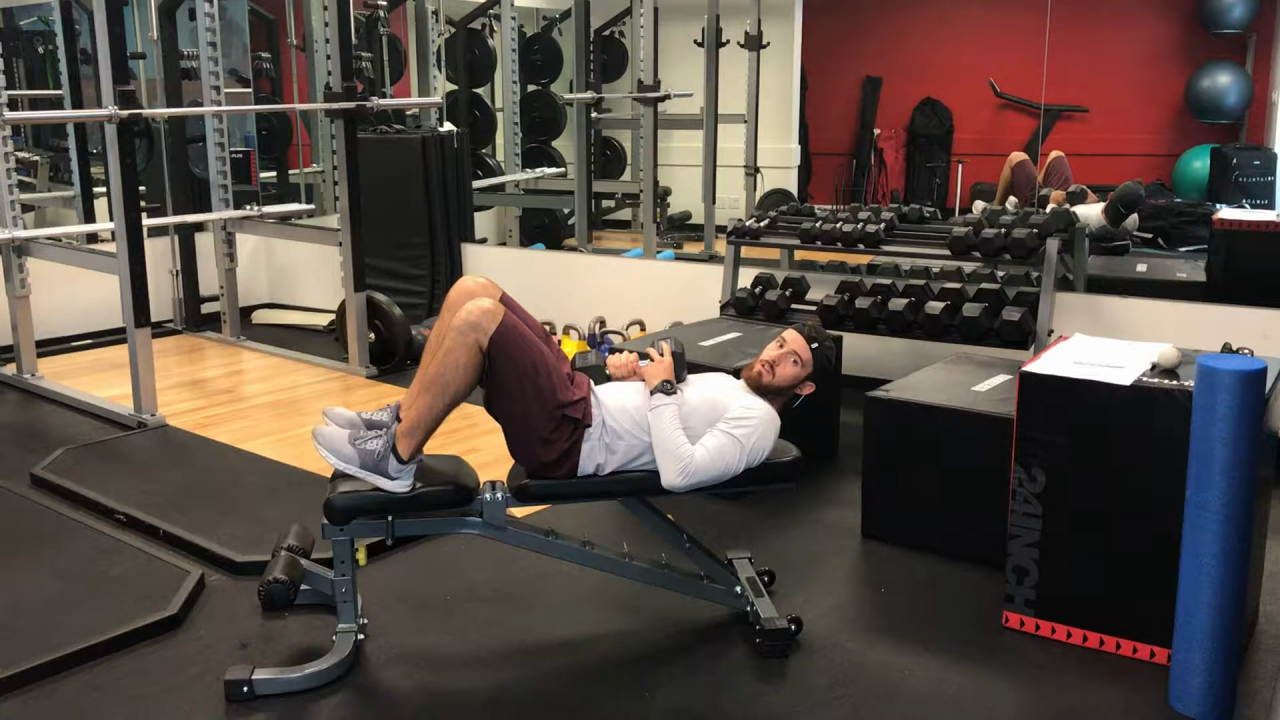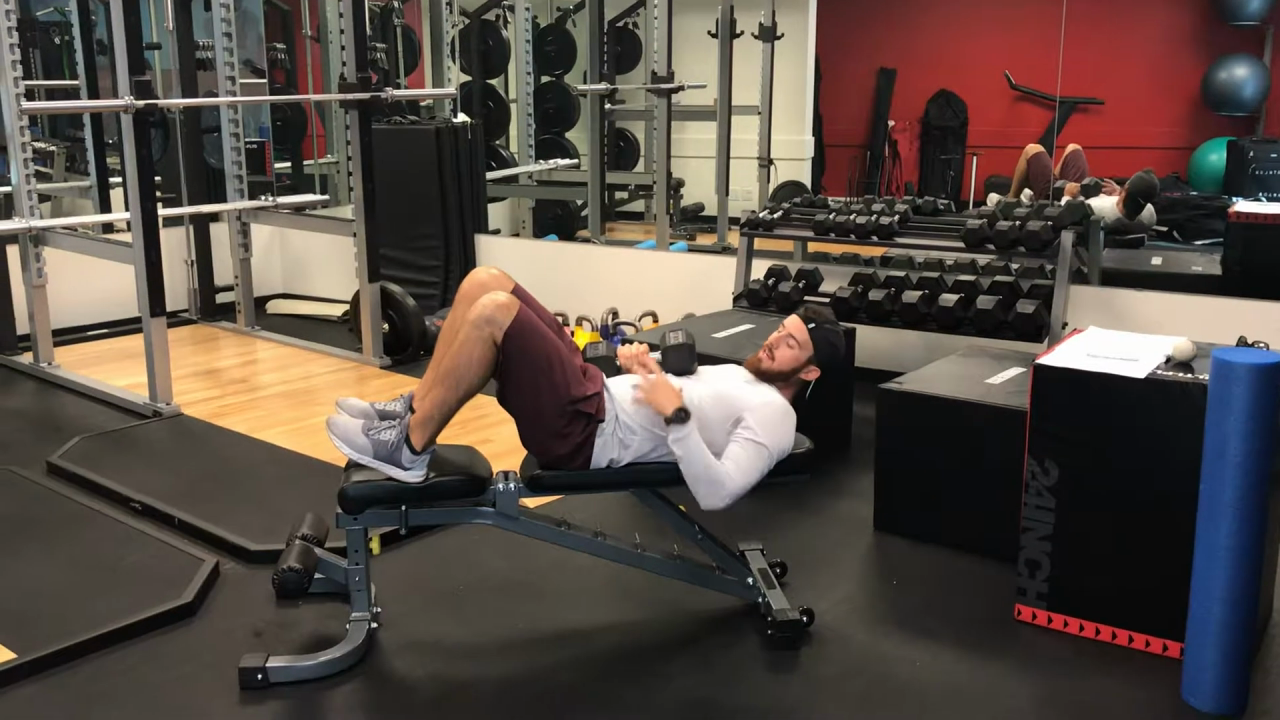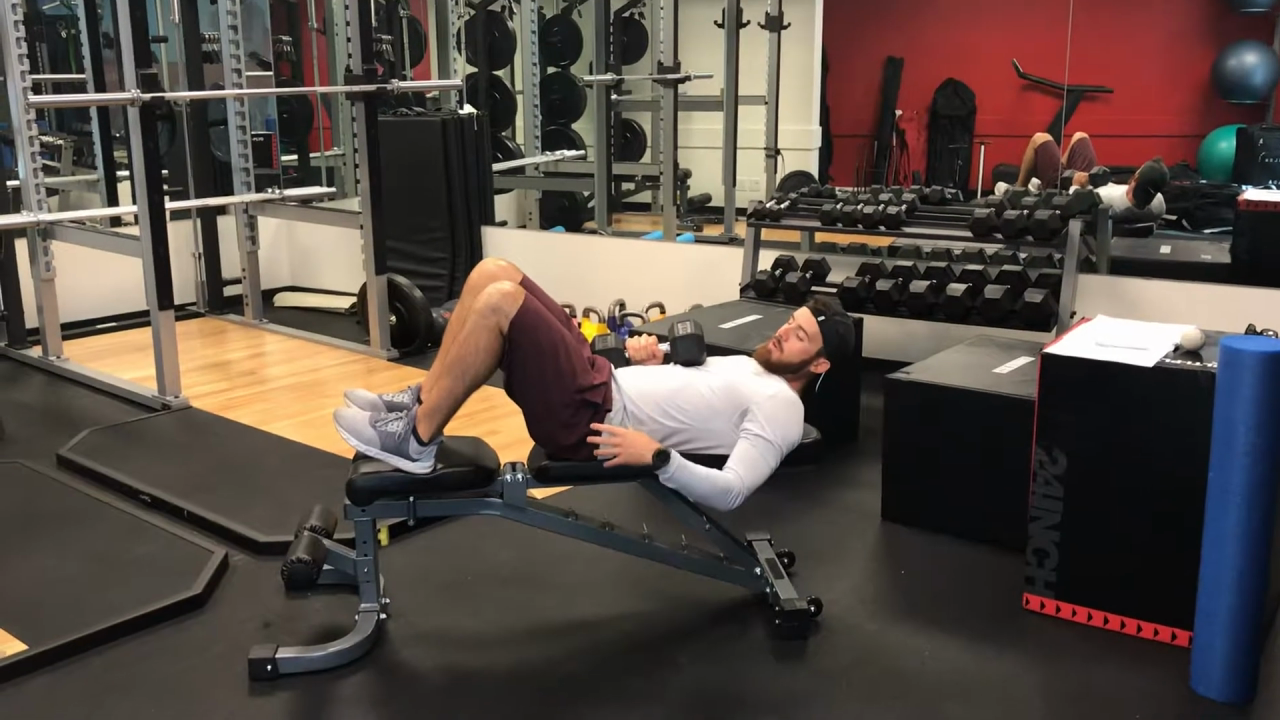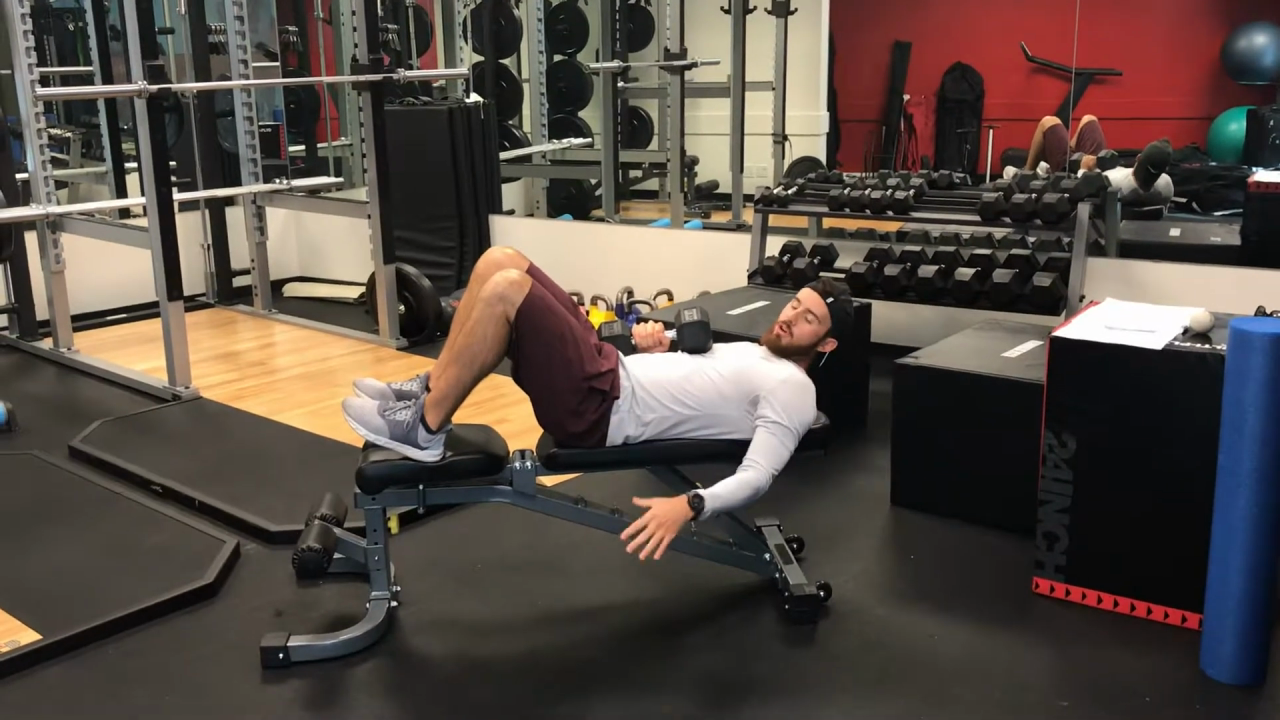
dt=0.7s
person 1, frame 1
left shoulder: (757, 421)
right shoulder: (726, 386)
left elbow: (679, 474)
left wrist: (662, 389)
right wrist: (633, 371)
left hip: (570, 440)
right hip: (582, 401)
left knee: (479, 317)
right knee: (473, 289)
left ankle: (395, 456)
right ankle: (401, 418)
person 1, frame 2
left shoulder: (771, 415)
right shoulder: (739, 377)
left elbow: (717, 492)
left wrist: (677, 414)
right wrist: (645, 364)
left hip: (585, 433)
right hip: (594, 397)
left knee: (494, 312)
right knee: (486, 282)
left ankle: (408, 447)
right ankle: (413, 409)
person 1, frame 3
left shoulder: (779, 408)
right shoulder: (748, 369)
left elbow: (729, 490)
left wrist: (657, 456)
right wrist: (651, 360)
left hip: (591, 420)
right hip: (602, 383)
left knee: (499, 300)
right knee: (493, 271)
left ankle: (416, 437)
right ankle: (421, 401)
person 1, frame 4
left shoulder: (791, 391)
right shoulder: (753, 354)
left elbow: (756, 476)
left wrist: (687, 506)
right wrist: (656, 348)
left hip: (601, 410)
right hip: (612, 374)
left knee: (506, 288)
right knee: (501, 263)
left ankle: (424, 427)
right ankle: (429, 392)
